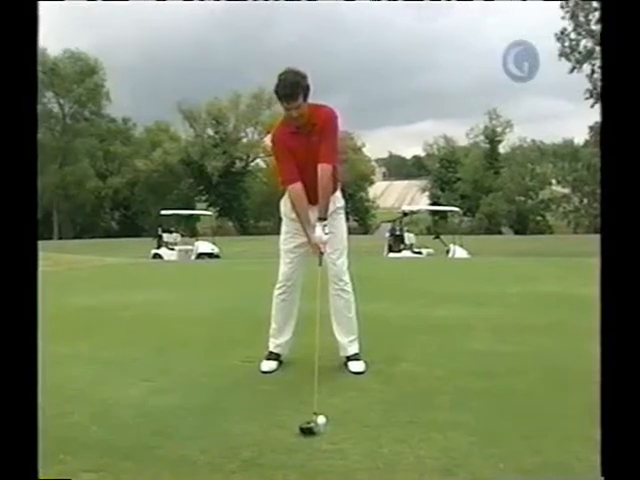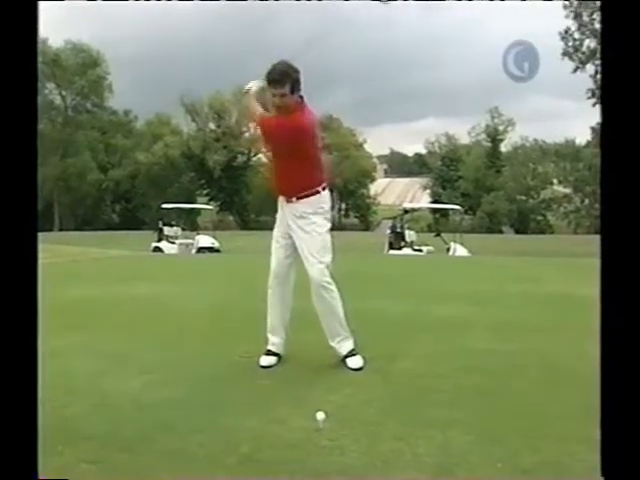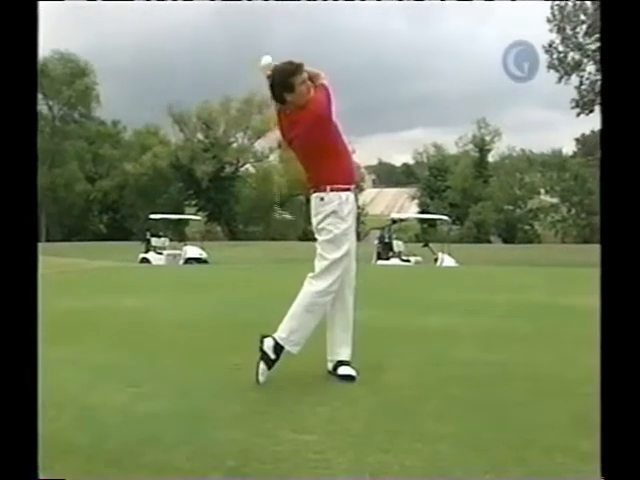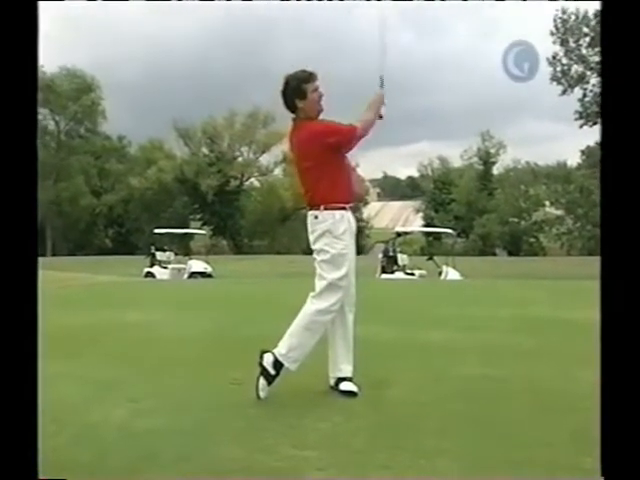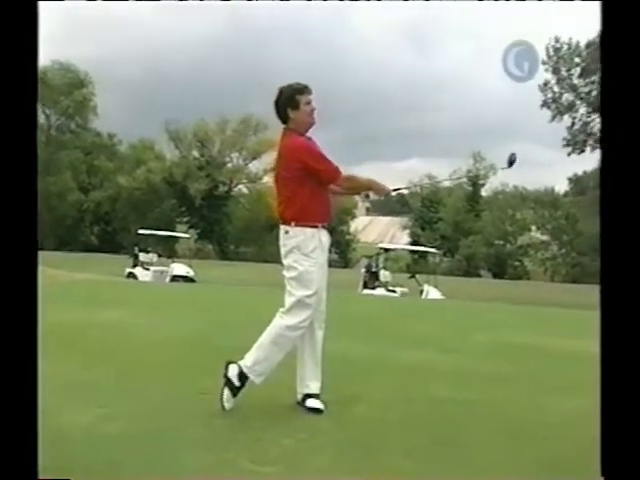
dt=1s
person 1, frame 1
left shoulder: (327, 117)
right shoulder: (280, 136)
left elbow: (325, 169)
right elbow: (293, 184)
left wrist: (323, 221)
right wrist: (309, 231)
left hip: (330, 204)
right hip: (295, 208)
left knee: (339, 277)
right knee: (287, 279)
left ankle: (350, 349)
right ankle: (276, 348)
person 1, frame 2
left shoulder: (297, 123)
right shoulder: (285, 113)
left elbow: (259, 118)
left wrist: (250, 95)
left hip: (310, 206)
right hip: (286, 205)
left knee: (318, 276)
right knee: (278, 275)
left ankle: (345, 346)
right ankle: (275, 344)
person 1, frame 3
left shoulder: (285, 118)
right shoulder: (315, 114)
right elbow: (322, 78)
left wrist: (284, 73)
right wrist: (294, 76)
left hip: (337, 200)
right hip: (335, 201)
left knee: (343, 282)
right knee: (325, 279)
left ankle: (339, 357)
right ankle: (278, 344)
person 1, frame 4
left shoulder: (303, 132)
right shoulder: (317, 132)
left elbow: (349, 134)
right elbow: (359, 130)
right wrist: (375, 106)
left hip: (336, 218)
right hip: (331, 219)
left knee: (344, 299)
right knee: (327, 297)
left ankle: (340, 373)
right ankle: (277, 360)
person 1, frame 5
left shoulder: (297, 144)
right shoulder: (300, 147)
left elbow: (327, 185)
right elbow: (342, 181)
left wrist: (363, 189)
right wrist: (373, 186)
left hip: (313, 237)
right hip: (303, 237)
left knee: (314, 316)
right knee: (297, 314)
left ankle: (308, 389)
right ankle: (243, 371)
